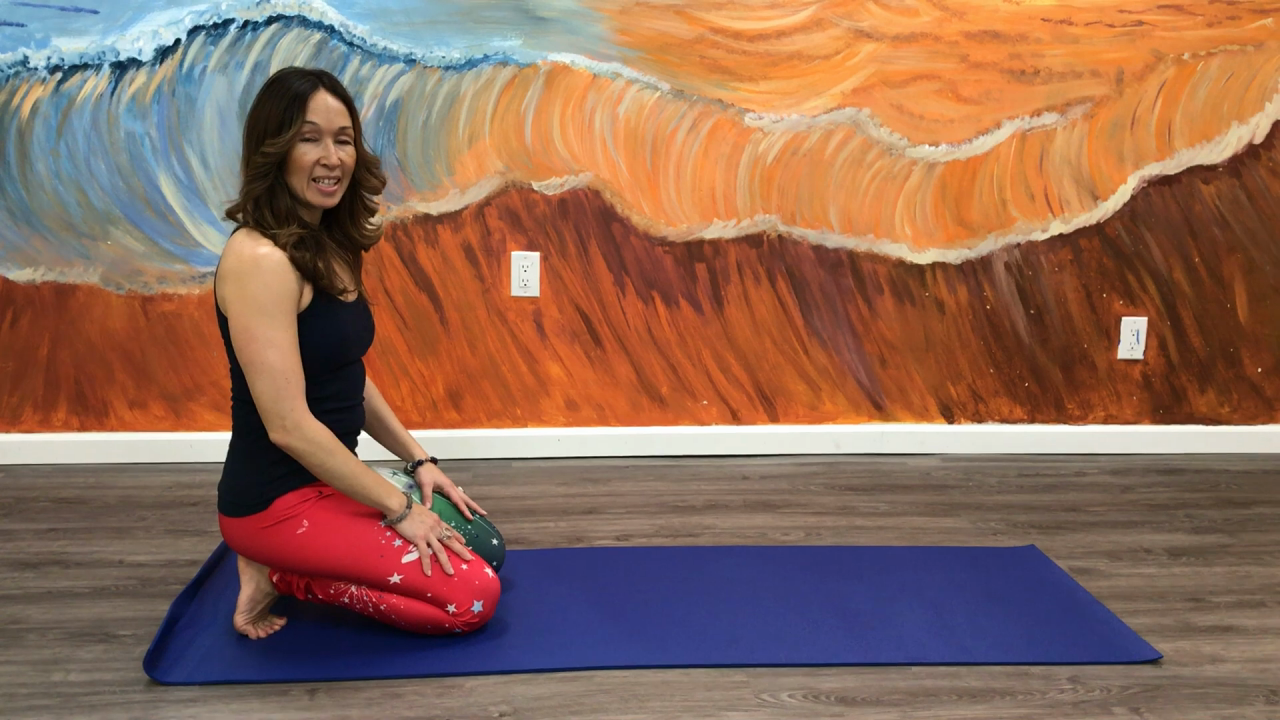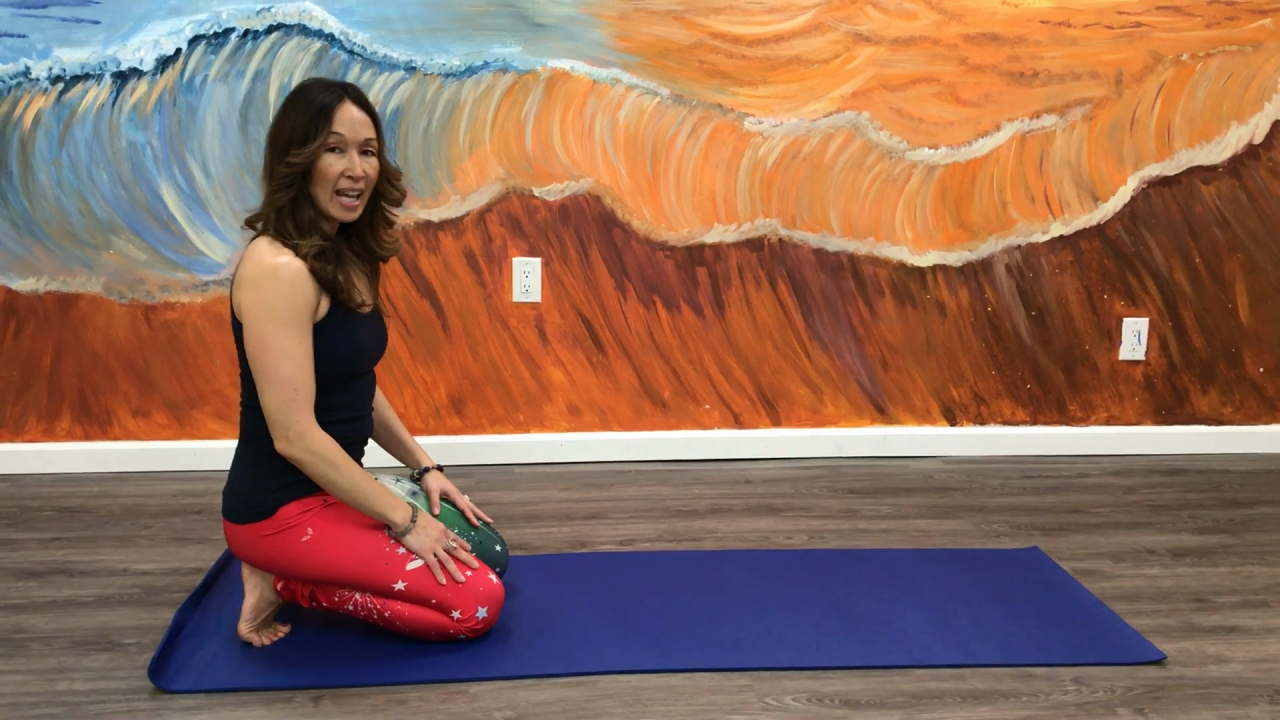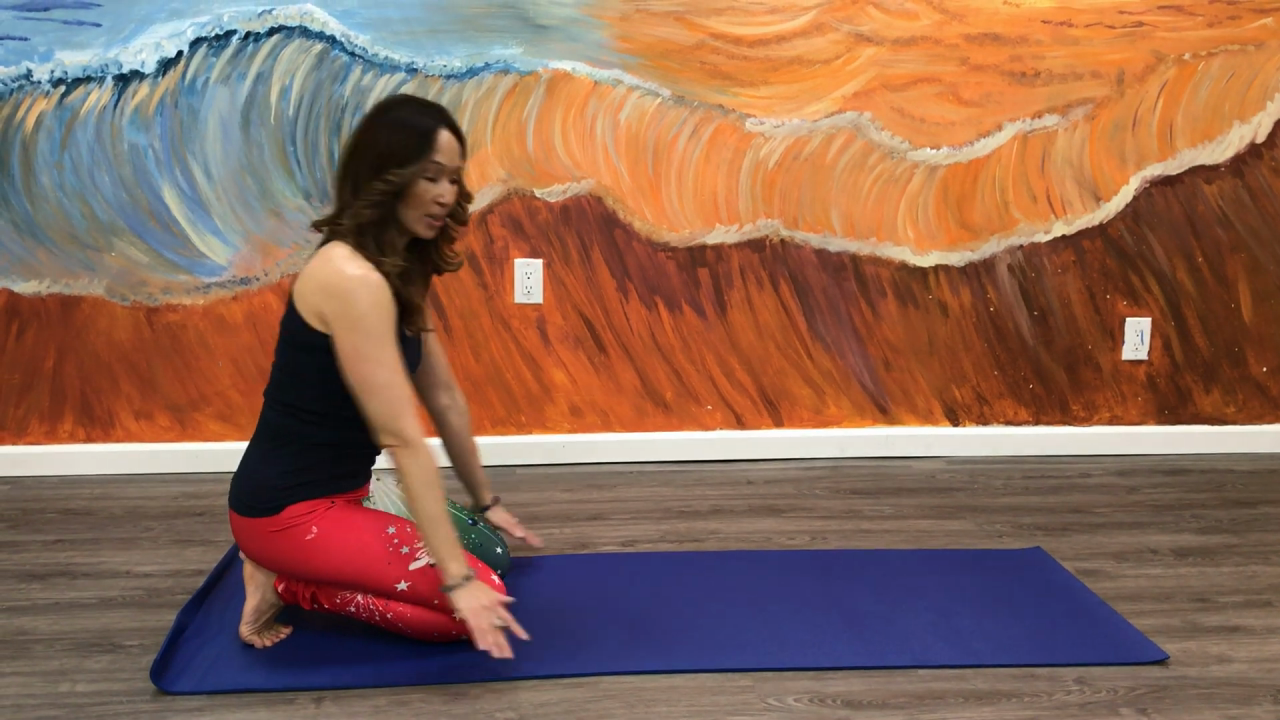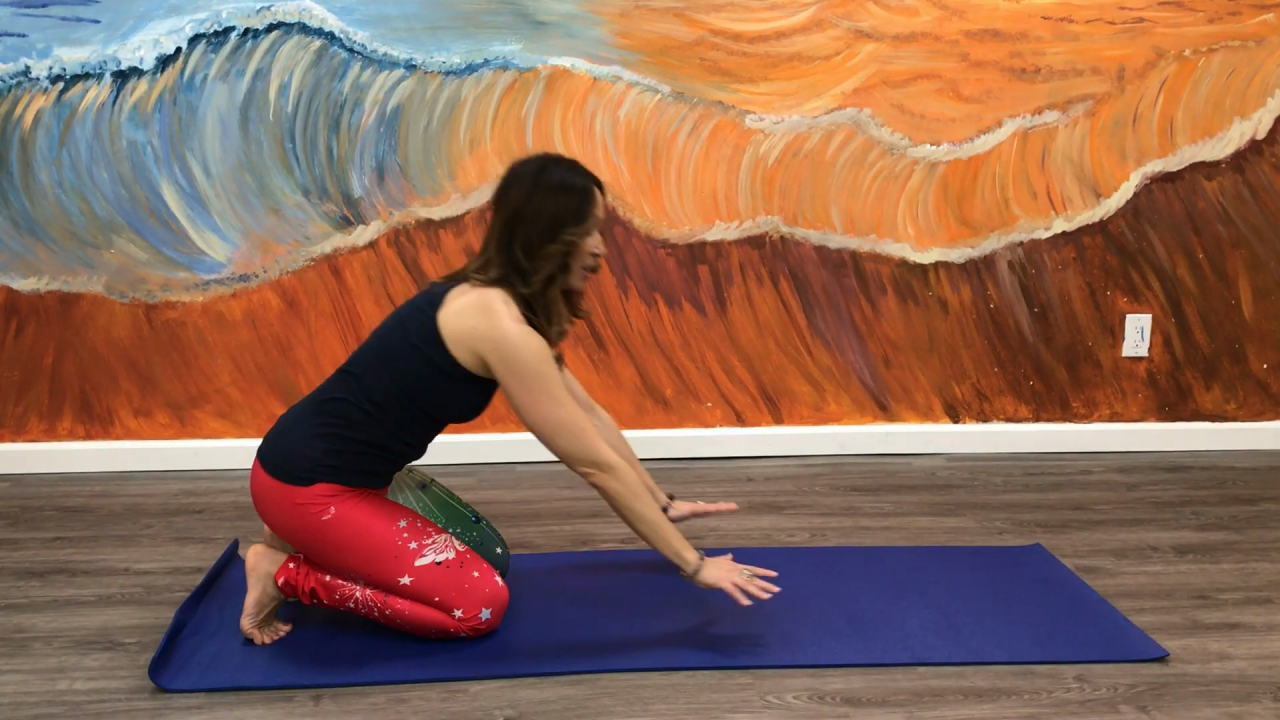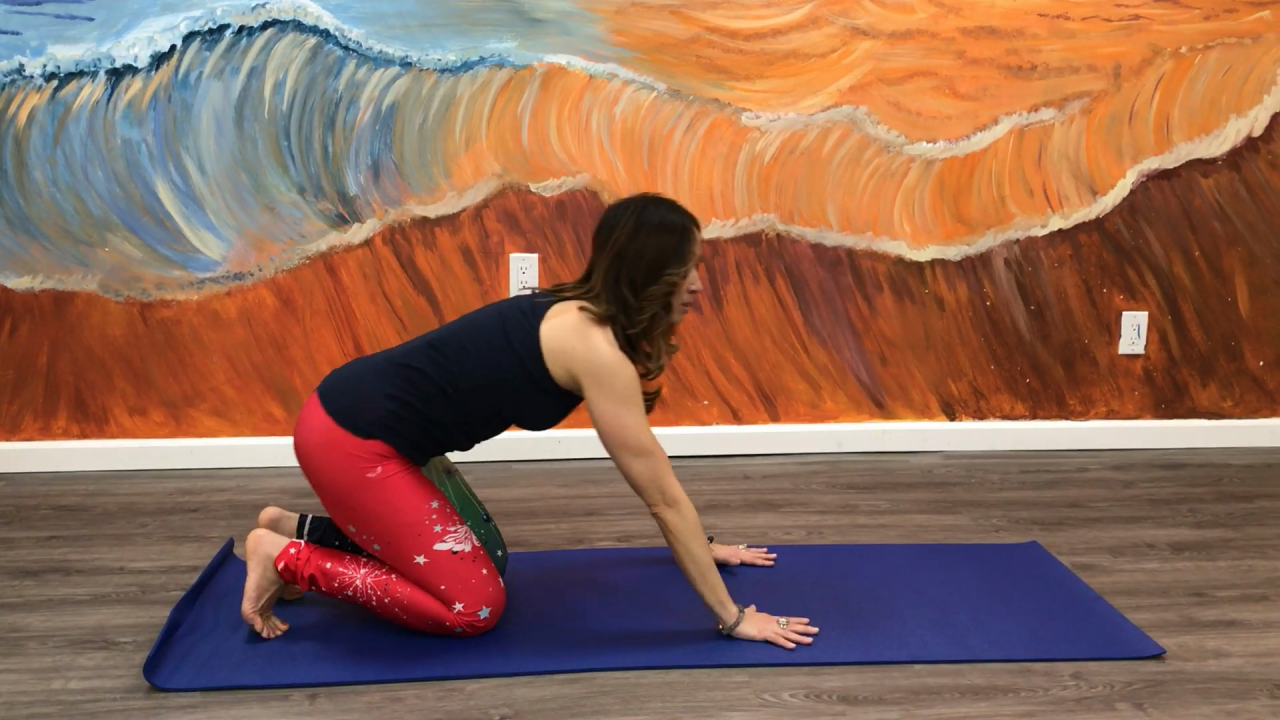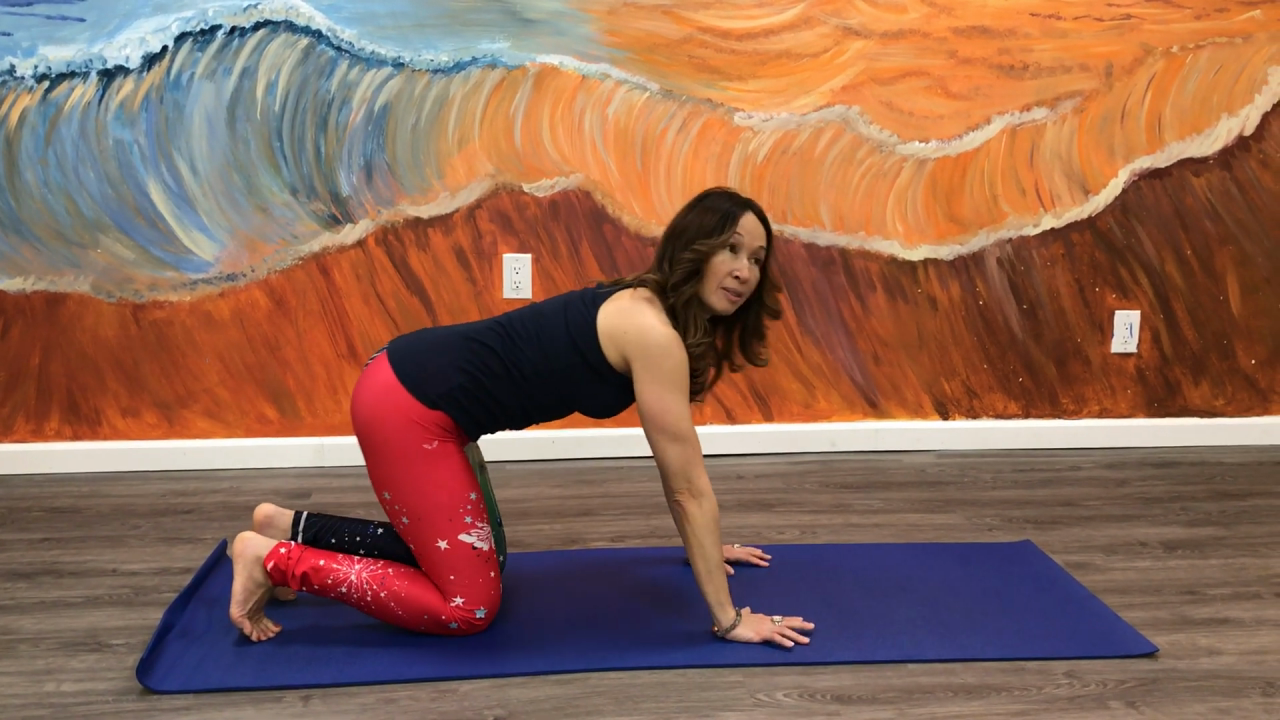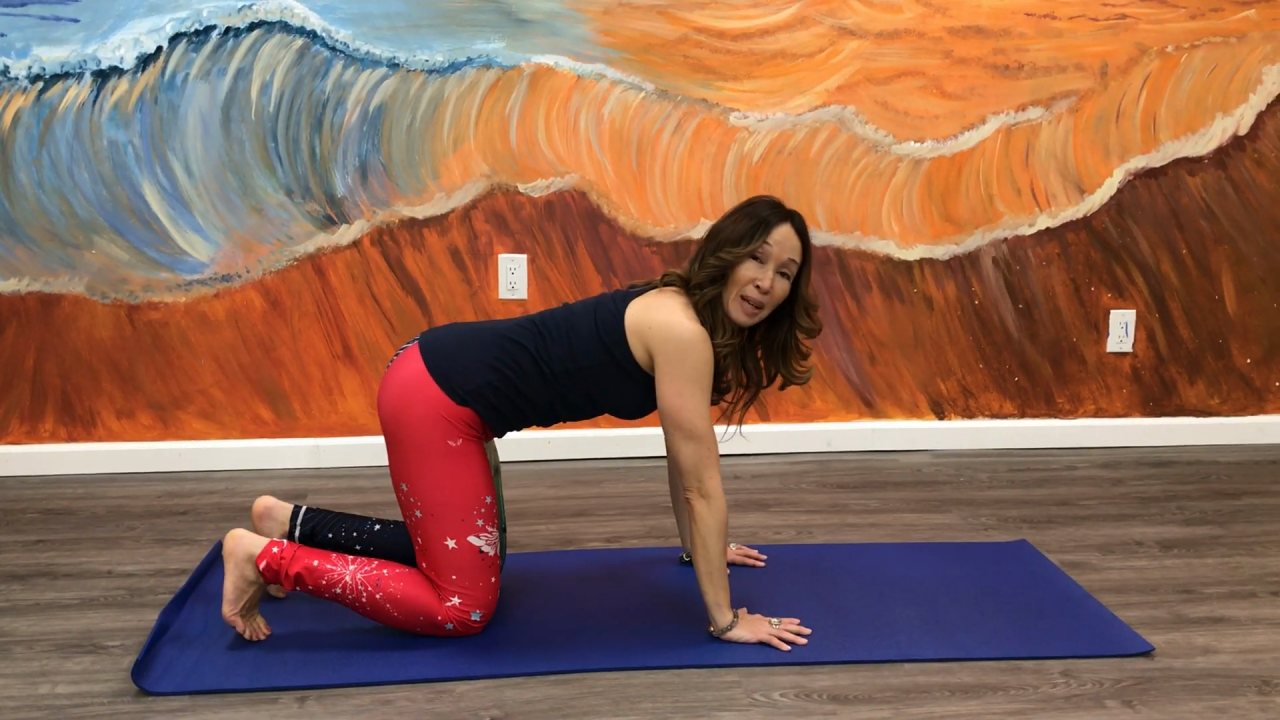
dt=0.5s
person 1, frame 1
left shoulder: (326, 245)
right shoulder: (260, 260)
right elbow: (289, 425)
left wrist: (419, 460)
right wrist: (398, 509)
left hip: (321, 483)
right hip: (278, 500)
right knee: (472, 595)
left ankle: (284, 567)
right ankle: (280, 574)
person 1, frame 2
left shoulder: (345, 254)
right shoulder: (280, 269)
right elbow: (295, 435)
left wrist: (424, 467)
right wrist: (405, 521)
left hip: (325, 490)
right hip: (282, 508)
left knee: (481, 552)
right knee: (476, 601)
left ankle: (289, 574)
right ankle: (285, 584)
person 1, frame 3
left shoulder: (399, 267)
right shoulder: (351, 278)
left elbow: (442, 393)
right elbow: (403, 439)
left wrist: (485, 502)
right wrist: (457, 579)
left hip: (332, 492)
right hip: (290, 507)
left knee: (486, 553)
right knee: (481, 600)
left ankle: (294, 569)
right ankle: (289, 582)
person 1, frame 4
left shoulder: (492, 299)
right shoulder: (499, 326)
left elbow: (588, 414)
right elbow: (597, 465)
left wrist: (662, 503)
right wrist: (694, 565)
left hip: (327, 468)
right hip: (309, 481)
left knee: (475, 553)
right knee: (478, 603)
left ankle: (300, 540)
right ankle: (287, 573)
person 1, frame 5
left shoulder: (579, 317)
right shoulder: (595, 348)
left elbow: (647, 451)
right elbow: (663, 495)
left wrist: (702, 546)
right wrist: (732, 617)
left hip: (360, 423)
right hip: (350, 438)
left knee: (479, 555)
right knee: (475, 604)
left ankle: (300, 529)
right ankle: (287, 559)
person 1, frame 6
left shoulder: (666, 314)
right shoulder: (654, 332)
left elbow: (677, 467)
right elbow: (690, 485)
left wrist: (703, 547)
right wrist: (728, 618)
left hip: (416, 391)
right hip: (407, 404)
left knee: (465, 556)
right knee: (468, 605)
left ankle: (295, 529)
right ankle: (273, 559)
person 1, frame 7
left shoulder: (691, 316)
right shoulder: (683, 331)
left elbow: (682, 464)
right elbow: (702, 485)
left wrist: (699, 549)
right wrist: (724, 618)
left hip: (440, 382)
right hip: (434, 398)
left knee: (463, 557)
right knee: (463, 606)
left ankle: (292, 523)
right ankle: (263, 555)
